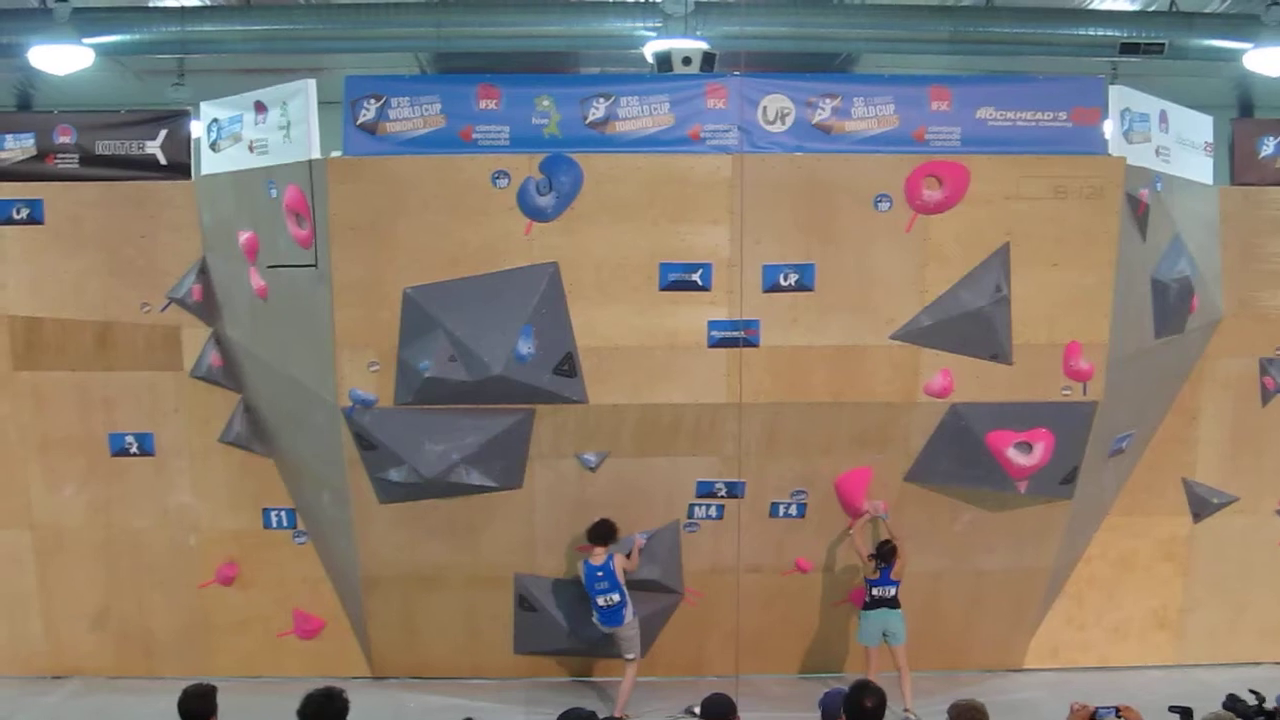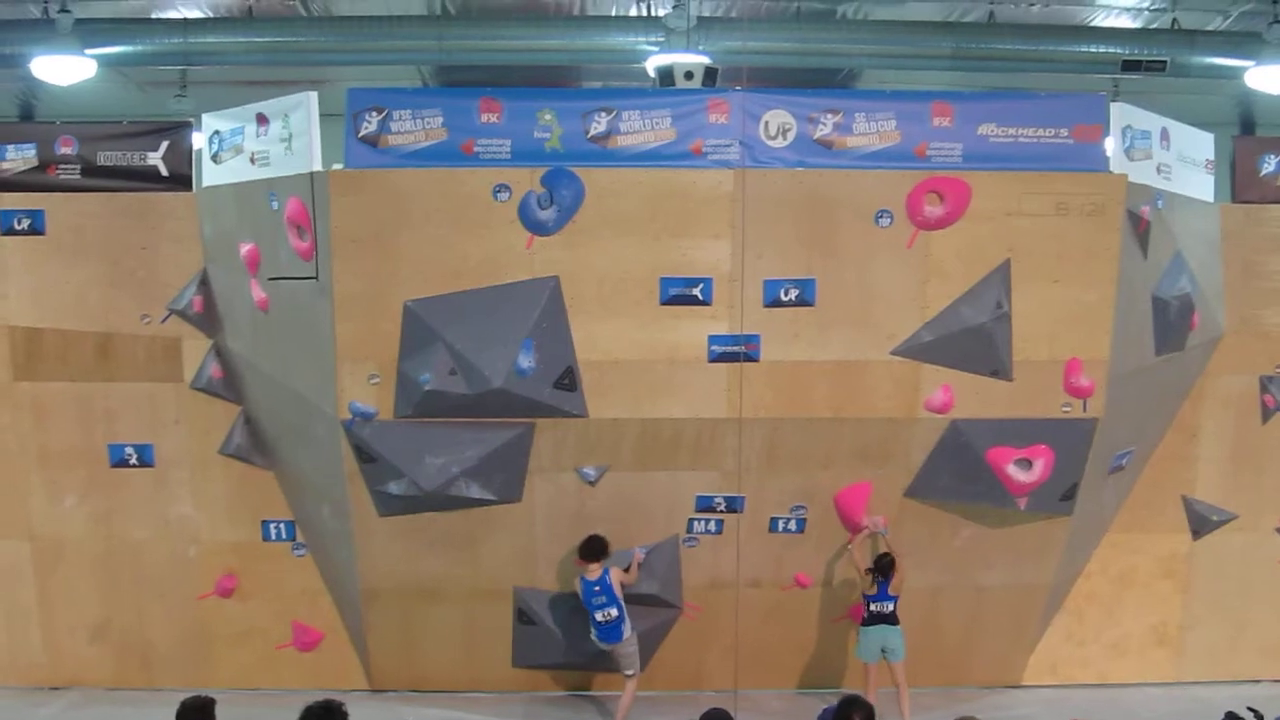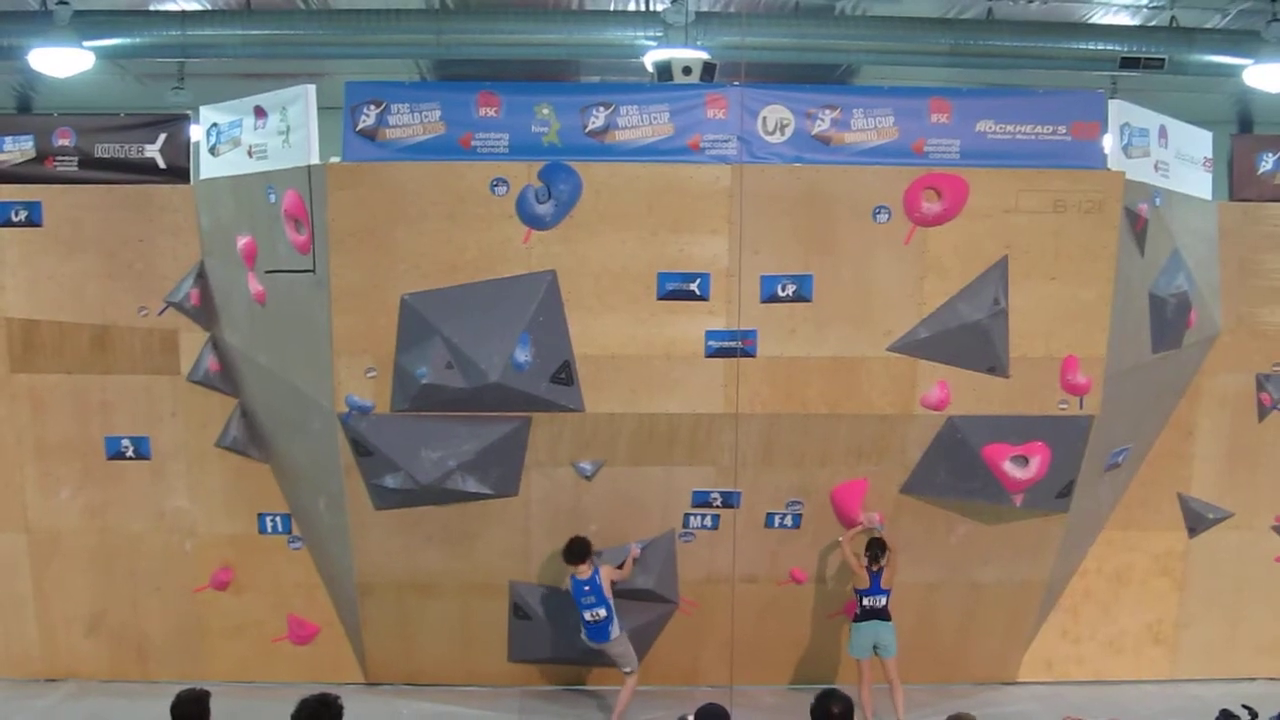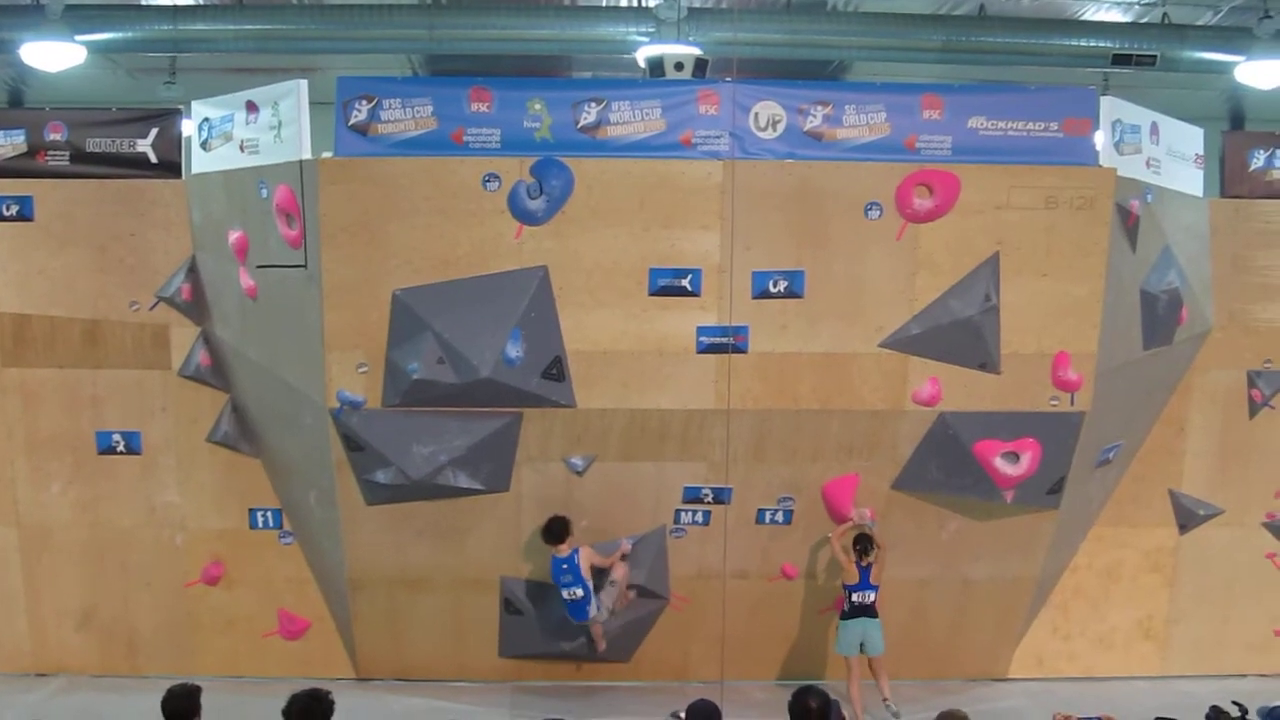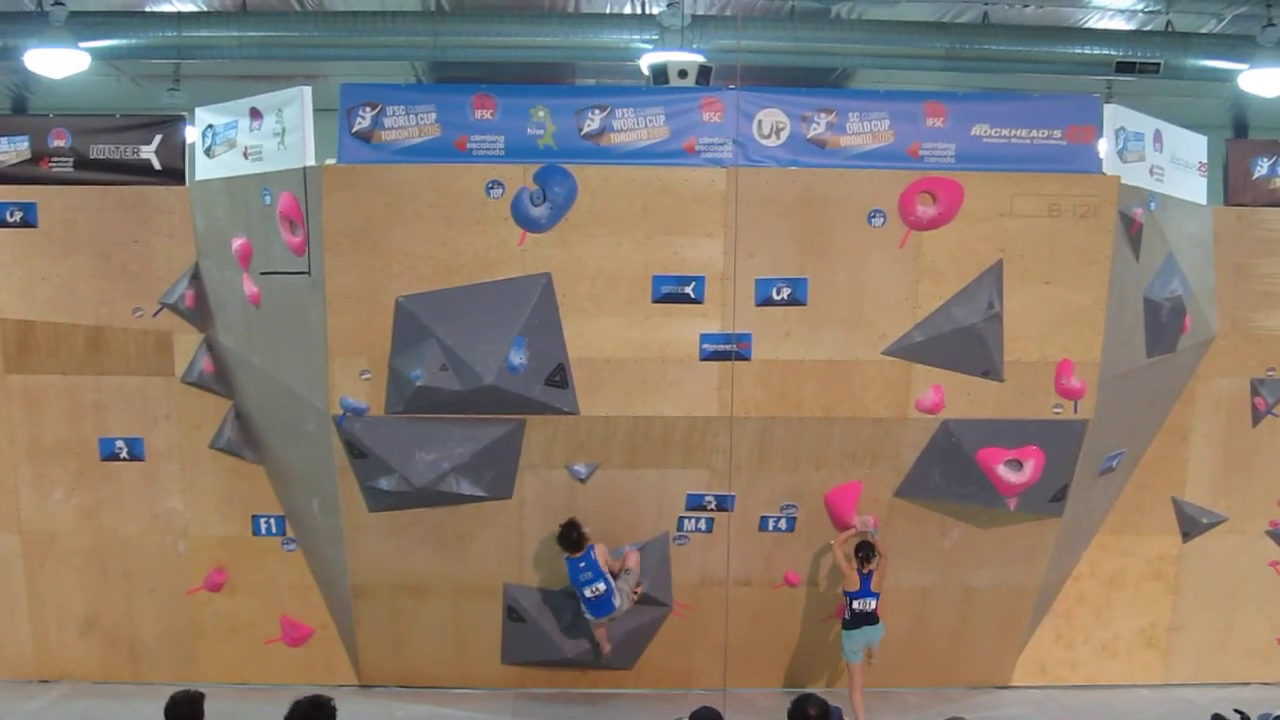
dt=0.4s
person 1, frame 1
left shoulder: (870, 564)
right shoulder: (898, 566)
left elbow: (855, 532)
right elbow: (896, 541)
left wrist: (869, 515)
right wrist: (884, 520)
left hip: (871, 616)
right hip: (893, 616)
left knee: (872, 667)
right knee: (902, 666)
person 1, frame 2
left shoulder: (867, 579)
right shoulder: (897, 581)
left elbow: (854, 547)
right elbow: (895, 556)
left wrist: (869, 531)
right wrist: (883, 535)
left hip: (870, 632)
right hip: (892, 632)
left knee: (871, 683)
right knee: (900, 682)
person 1, frame 3
left shoulder: (860, 572)
right shoulder: (889, 573)
left elbow: (844, 541)
right elbow: (891, 551)
left wrist: (863, 527)
right wrist: (877, 532)
left hip: (862, 629)
right hip: (885, 628)
left knee: (865, 680)
right knee: (893, 679)
person 1, frame 4
left shoulder: (848, 568)
right shoulder: (876, 569)
left elbow: (834, 538)
right elbow: (881, 547)
left wrist: (853, 523)
right wrist: (867, 527)
left hip: (849, 625)
right hip: (872, 624)
left knee: (853, 674)
right knee: (878, 670)
right ankle: (887, 700)
person 1, frame 5
left shoulder: (850, 575)
right shoulder: (878, 576)
left elbow: (836, 545)
right elbow: (883, 555)
left wrist: (856, 529)
right wrist: (870, 534)
left hip: (852, 633)
right hip: (874, 629)
left knee: (856, 682)
right ankle: (871, 656)
person 2, frame 1
left shoulder: (582, 567)
right shoulder: (617, 560)
right elbow: (632, 566)
right wrist: (636, 546)
left hip: (602, 623)
right hip: (625, 622)
right knee: (631, 666)
person 2, frame 2
left shoulder: (579, 583)
right shoulder: (613, 573)
right elbow: (631, 579)
right wrist: (635, 561)
left hip: (600, 640)
right hip: (623, 638)
right knee: (631, 681)
person 2, frame 3
left shoulder: (571, 581)
right shoulder: (603, 572)
right elbow: (624, 575)
right wrist: (631, 556)
left hip: (590, 639)
right hip: (613, 637)
right knee: (631, 677)
person 2, frame 4
left shoulder: (553, 561)
right shoulder: (583, 553)
right elbow: (607, 564)
right wrist: (621, 551)
left hip: (574, 617)
right hip: (595, 614)
right knee: (621, 566)
left ankle: (600, 644)
right ankle: (619, 603)
person 2, frame 5
left shoulder: (568, 563)
right shoulder: (597, 550)
right elbow: (616, 568)
right wrist: (625, 556)
left hip: (594, 616)
right hip: (617, 605)
right knee: (633, 554)
left ankle: (604, 646)
right ankle: (631, 596)
